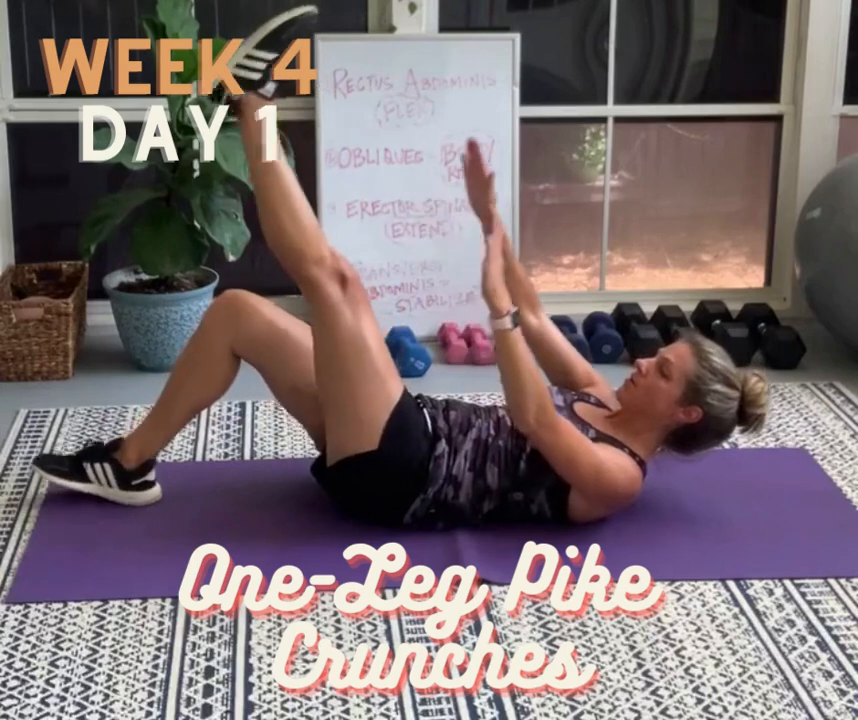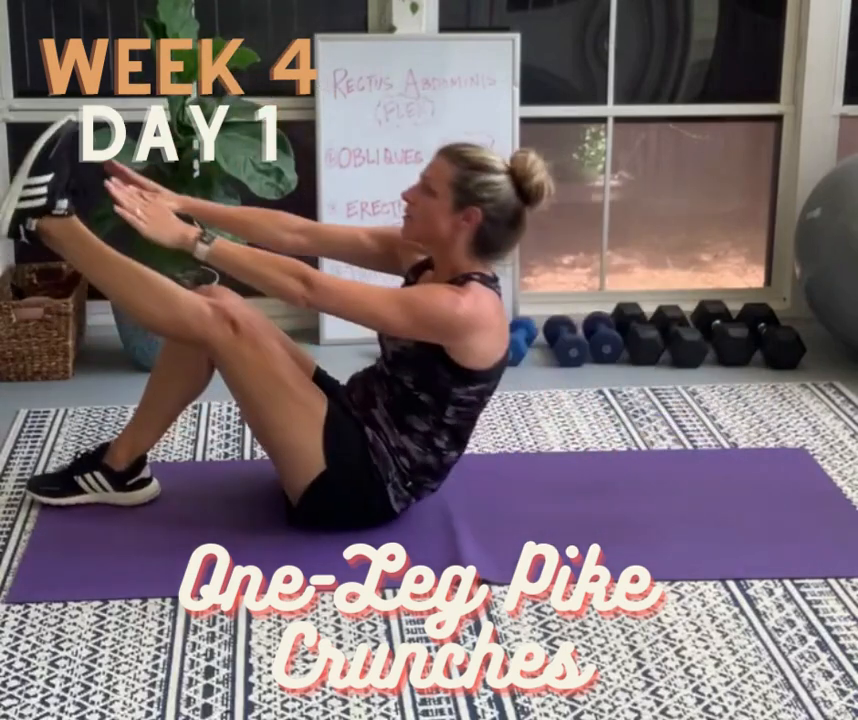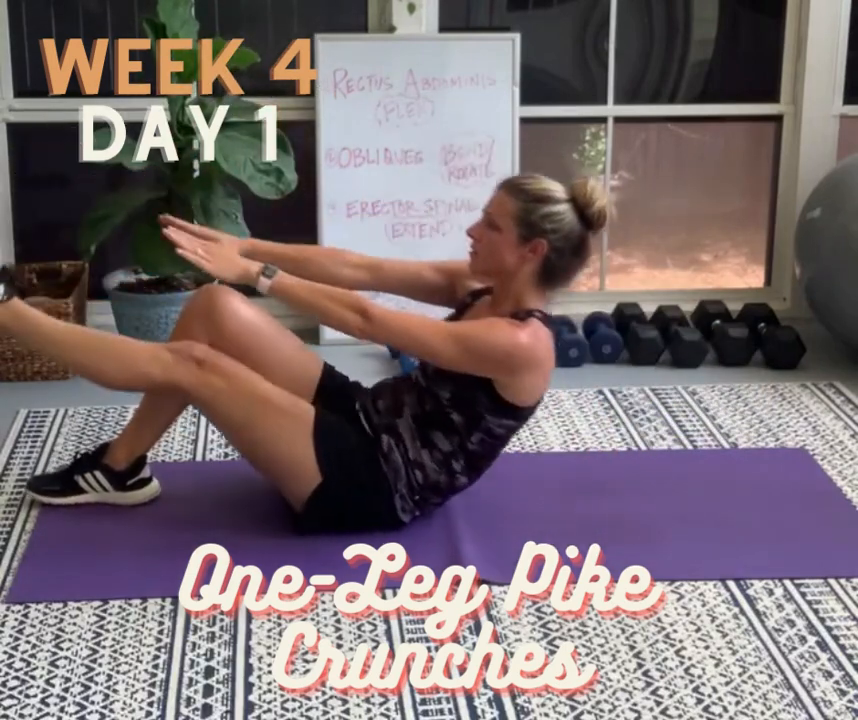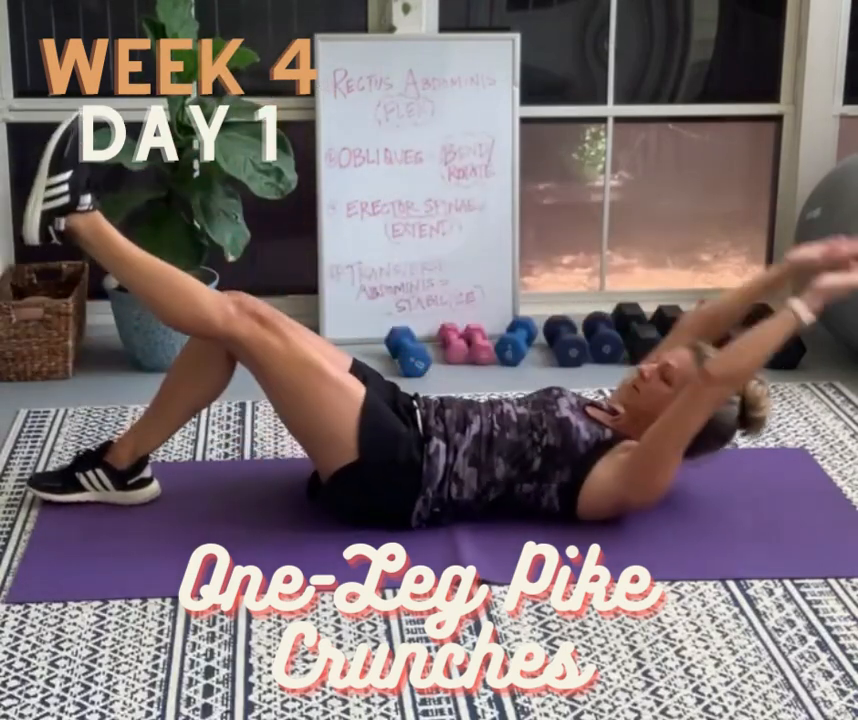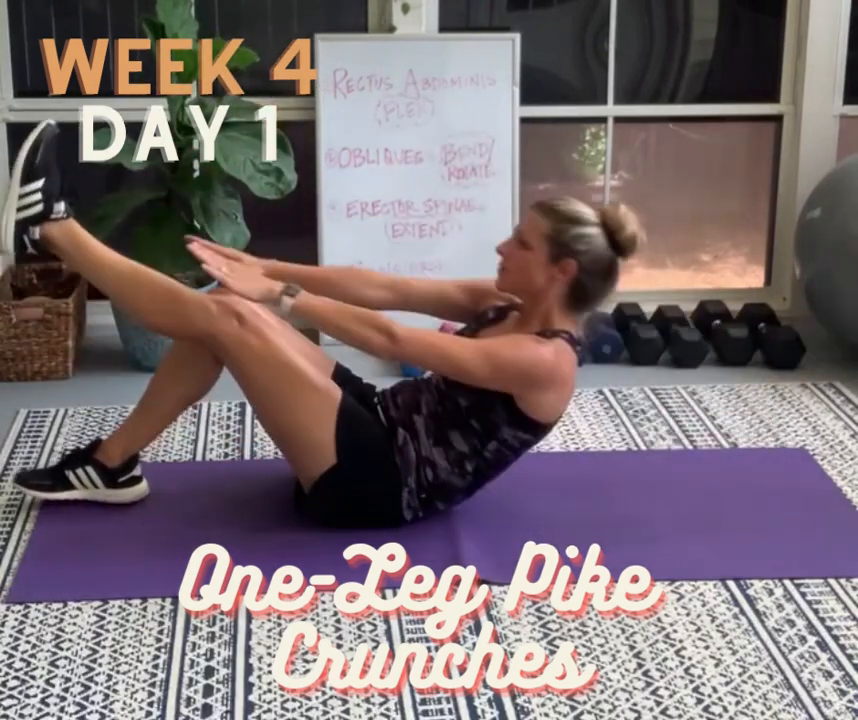
dt=1s
person 1, frame 1
left shoulder: (616, 478)
right shoulder: (607, 403)
left elbow: (535, 423)
right elbow: (535, 316)
left wrist: (502, 311)
right wrist: (491, 216)
left hip: (398, 470)
right hip: (409, 431)
left knee: (333, 279)
right knee: (240, 315)
left ankle: (254, 101)
right ankle: (126, 469)
person 1, frame 2
left shoulder: (465, 308)
right shoulder: (425, 256)
left elbow: (307, 288)
right elbow: (301, 232)
left wrist: (191, 238)
right wrist: (184, 205)
left hip: (365, 483)
right hip: (355, 429)
left knee: (223, 322)
right knee: (211, 304)
left ankle: (52, 220)
right ankle: (121, 467)
person 1, frame 3
left shoulder: (522, 345)
right shoulder: (484, 288)
left elbow: (365, 321)
right elbow: (359, 268)
left wrist: (255, 274)
right wrist: (240, 246)
left hip: (368, 485)
right hip: (361, 420)
left knee: (187, 364)
right knee: (212, 306)
right ankle: (121, 469)
person 1, frame 4
left shoulder: (636, 479)
right shoulder: (614, 425)
left elbow: (717, 381)
right elbow: (692, 328)
left hip: (394, 475)
right hip: (409, 424)
left knee: (238, 321)
right knee: (233, 314)
left ankle: (80, 220)
right ankle: (122, 467)
person 1, frame 5
left shoulder: (546, 361)
right shoulder: (508, 306)
left elbow: (390, 340)
right elbow: (384, 286)
left wrist: (278, 295)
right wrist: (265, 268)
left hip: (377, 480)
right hip: (382, 429)
left knee: (223, 317)
right knee: (226, 310)
left ankle: (54, 227)
right ankle: (110, 466)
